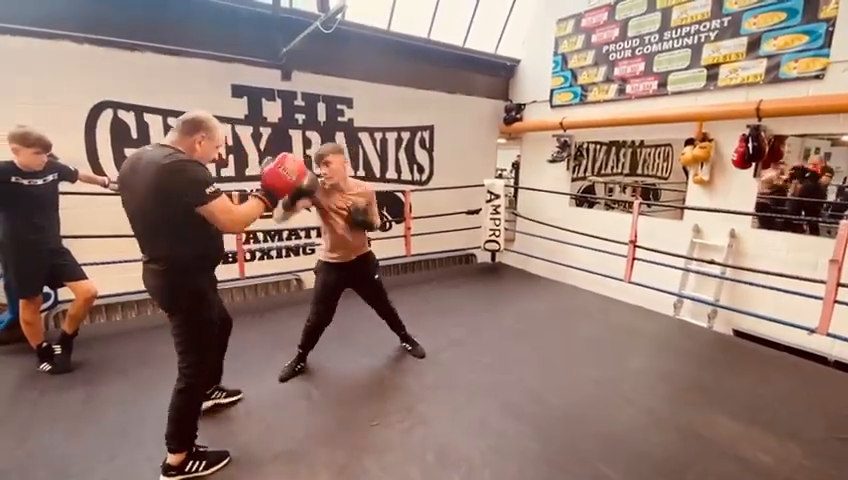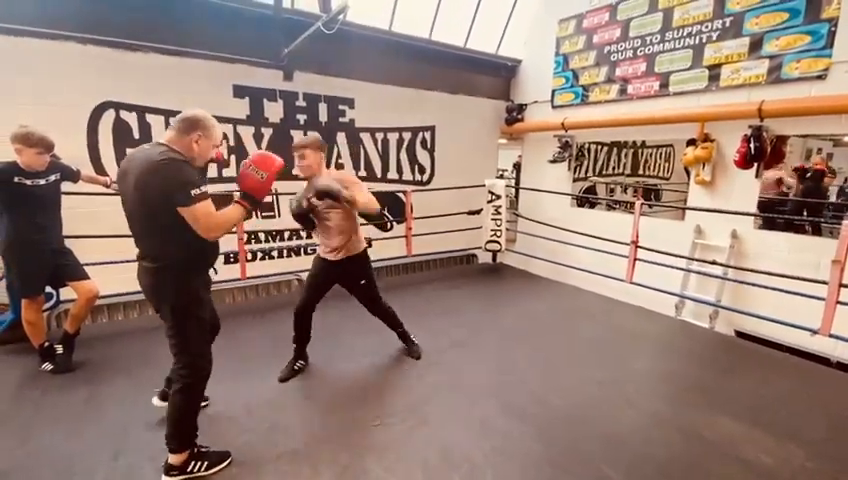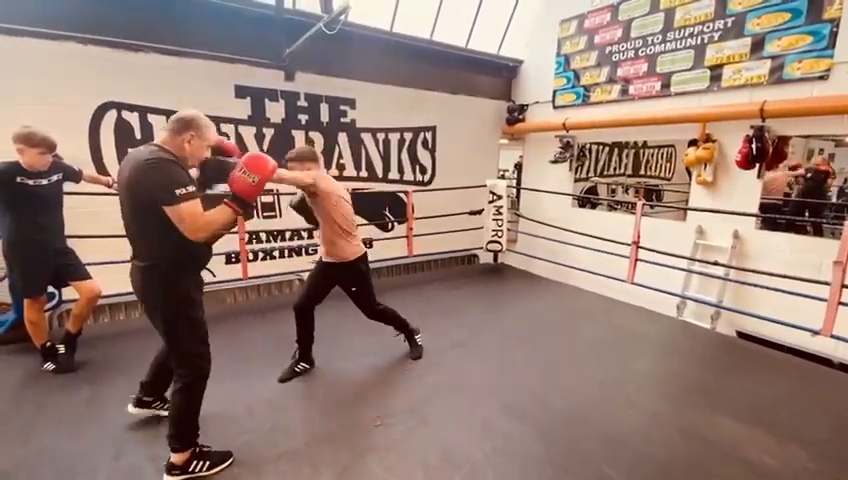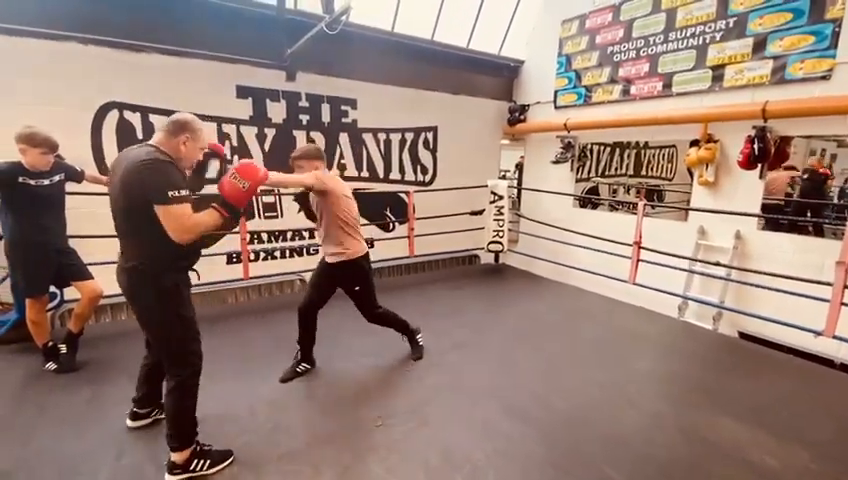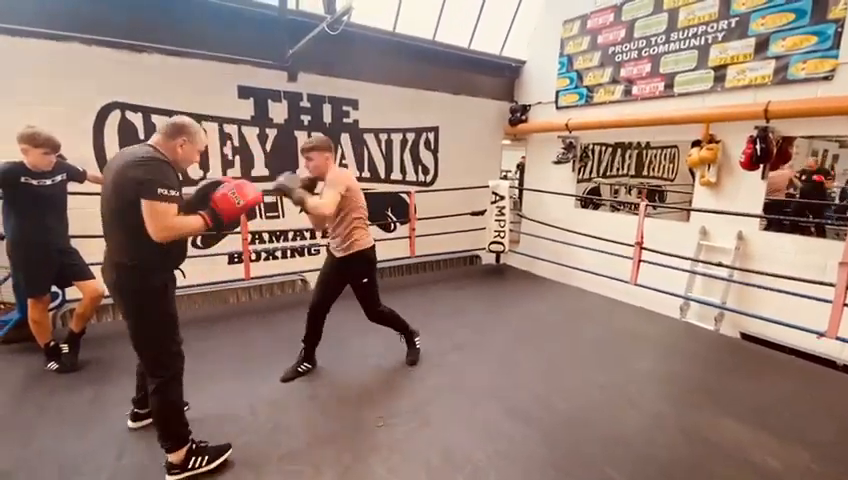
dt=0.1s
person 1, frame 1
left shoulder: (135, 162)
right shoulder: (183, 169)
right elbow: (232, 221)
right wrist: (268, 196)
left hip: (163, 270)
right hip: (185, 278)
left knee: (219, 324)
right knee: (196, 364)
left ankle: (208, 391)
person 1, frame 2
left shoulder: (140, 158)
right shoulder: (172, 168)
right elbow: (211, 227)
right wrist: (251, 197)
left hip: (163, 271)
right hip: (179, 278)
left knee: (207, 328)
right knee: (195, 362)
left ankle: (172, 392)
person 1, frame 3
left shoulder: (140, 159)
right shoulder: (163, 168)
right elbow: (198, 228)
right wrist: (241, 200)
left hip: (156, 271)
right hip: (169, 279)
left knee: (181, 340)
right knee: (192, 361)
left ankle: (149, 397)
person 1, frame 4
left shoulder: (134, 157)
right shoulder: (159, 168)
right elbow: (182, 231)
right wrist: (229, 205)
left hip: (143, 272)
right hip: (157, 278)
left knee: (163, 345)
right knee: (185, 359)
left ankle: (144, 407)
person 1, frame 5
left shoulder: (131, 157)
right shoulder: (153, 166)
right elbow: (163, 229)
left wrist: (199, 199)
right wrist: (213, 215)
left hip: (130, 270)
right hip: (142, 277)
left knee: (152, 345)
right knee: (166, 358)
left ankle: (144, 408)
person 2, frame 1
left shoulder: (53, 168)
left elbow: (81, 175)
left wrist: (108, 182)
left hip: (53, 246)
left knee: (87, 291)
right knee: (30, 303)
left ankle: (63, 343)
right ankle: (44, 353)
person 2, frame 2
left shoulder: (56, 168)
left elbow: (83, 176)
left wrist: (109, 182)
left hip: (55, 246)
right hip: (22, 251)
left knee: (89, 292)
right knee: (33, 302)
left ankle: (65, 343)
right ankle: (46, 353)
person 2, frame 3
left shoulder: (58, 168)
left elbow: (84, 176)
left wrist: (111, 182)
left hip: (56, 246)
right hip: (23, 251)
left knee: (91, 291)
right knee: (35, 302)
left ankle: (67, 343)
right ankle: (48, 353)
person 2, frame 4
left shoulder: (60, 168)
left elbow: (87, 176)
left wrist: (112, 182)
left hip: (59, 247)
right hip: (26, 250)
left knee: (93, 291)
right knee: (37, 302)
left ankle: (69, 343)
right ankle: (50, 353)
person 2, frame 5
left shoulder: (62, 168)
left elbow: (89, 176)
left hip: (60, 246)
right hip: (27, 250)
left knee: (95, 291)
right knee: (39, 302)
left ankle: (71, 343)
right ankle: (51, 352)
person 3, frame 1
left shoulder: (365, 190)
right shoulder: (317, 190)
left elbow: (375, 223)
right elbow: (280, 217)
left wrist: (367, 222)
right wrist: (291, 199)
left hip: (361, 260)
right hip: (331, 264)
left knee: (383, 306)
right knee: (319, 318)
left ankle: (405, 338)
right ankle: (300, 358)
person 3, frame 2
left shoulder: (342, 179)
right shoulder: (309, 189)
left elbow: (373, 208)
left wrist: (340, 194)
right wrist: (303, 214)
left hip: (353, 257)
right hip: (325, 259)
left knee: (375, 304)
right knee: (303, 308)
left ankle: (405, 336)
right ankle: (299, 357)
person 3, frame 3
left shoulder: (317, 181)
right shoulder: (317, 188)
left elbow: (281, 176)
right wrist: (309, 213)
left hip: (351, 261)
right hip: (328, 261)
left knee: (372, 308)
right knee: (302, 306)
left ankle: (410, 333)
right ankle: (303, 358)
person 3, frame 4
left shoulder: (326, 180)
right shoulder: (324, 187)
left elbow: (285, 181)
right wrist: (313, 210)
left hip: (353, 261)
right hip: (330, 261)
left knee: (371, 311)
right knee: (306, 309)
left ankle: (411, 333)
right ankle: (305, 358)
person 3, frame 5
left shoulder: (339, 176)
right shoulder: (330, 181)
left elbow: (325, 211)
right elbow: (320, 225)
left wrist: (295, 192)
right wrist: (306, 196)
left hip: (360, 254)
right hip: (337, 255)
left knee: (373, 310)
right knee: (317, 307)
left ankle: (410, 336)
right ankle: (307, 358)
